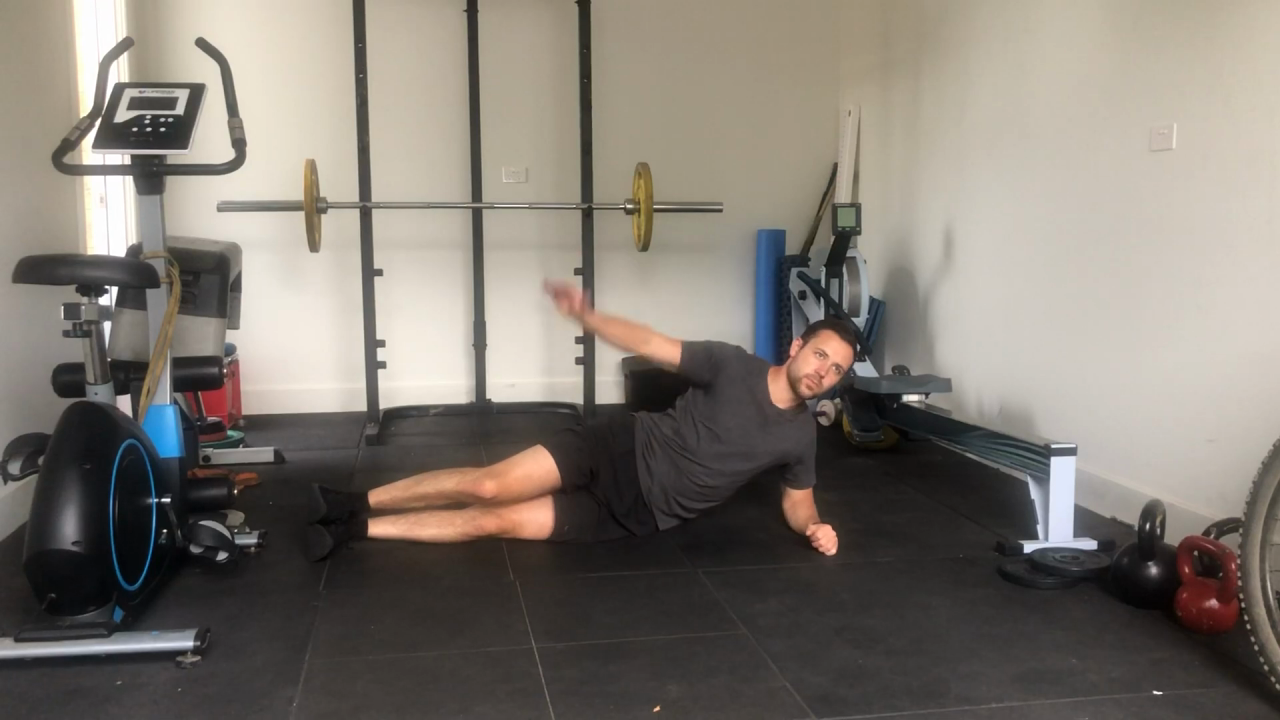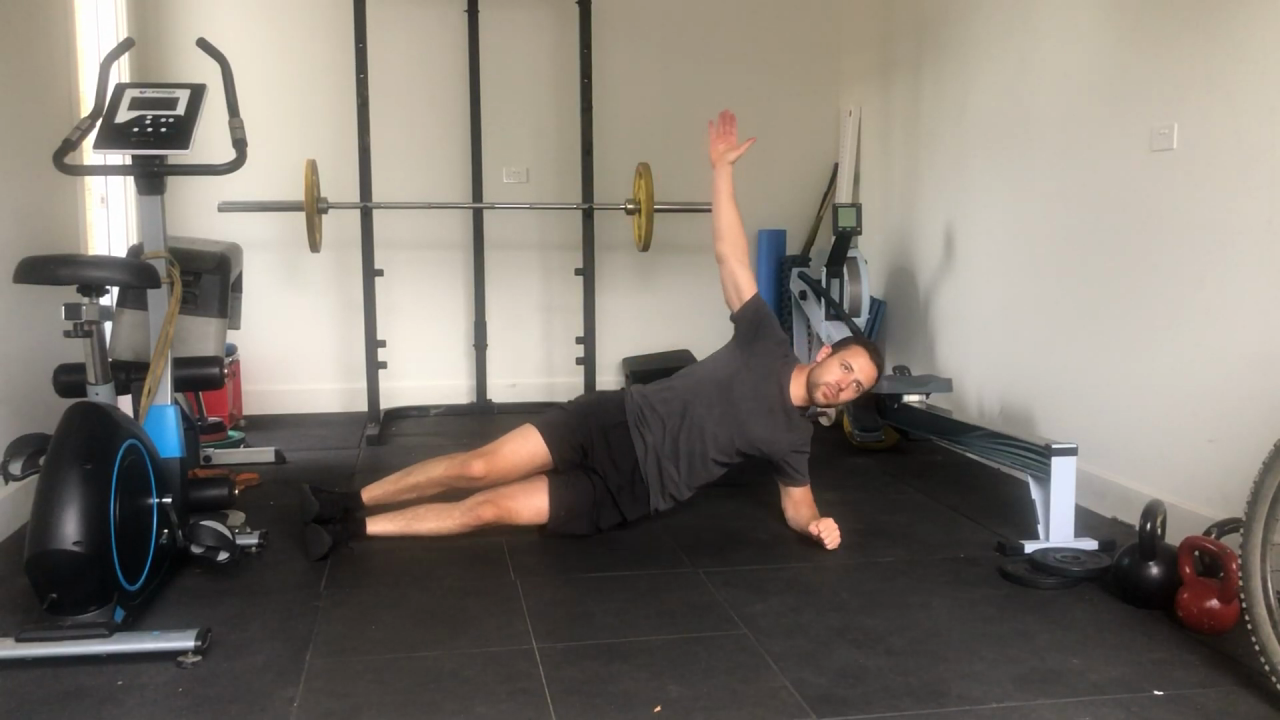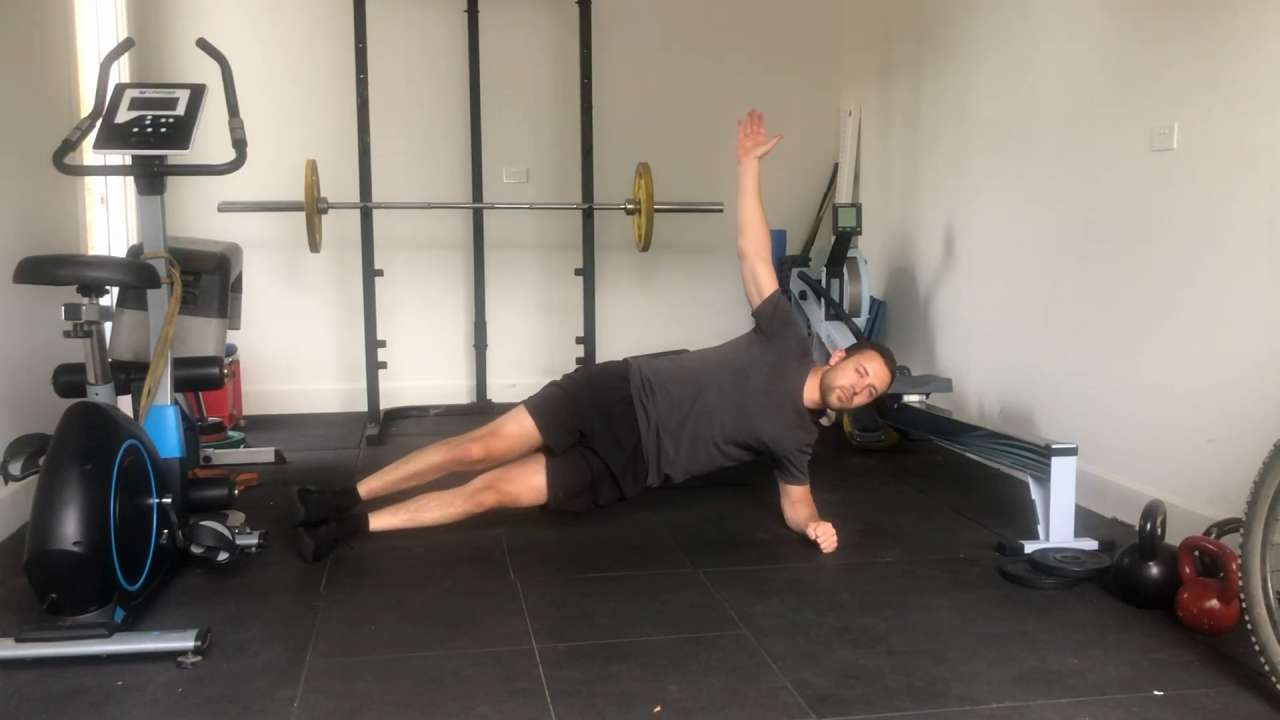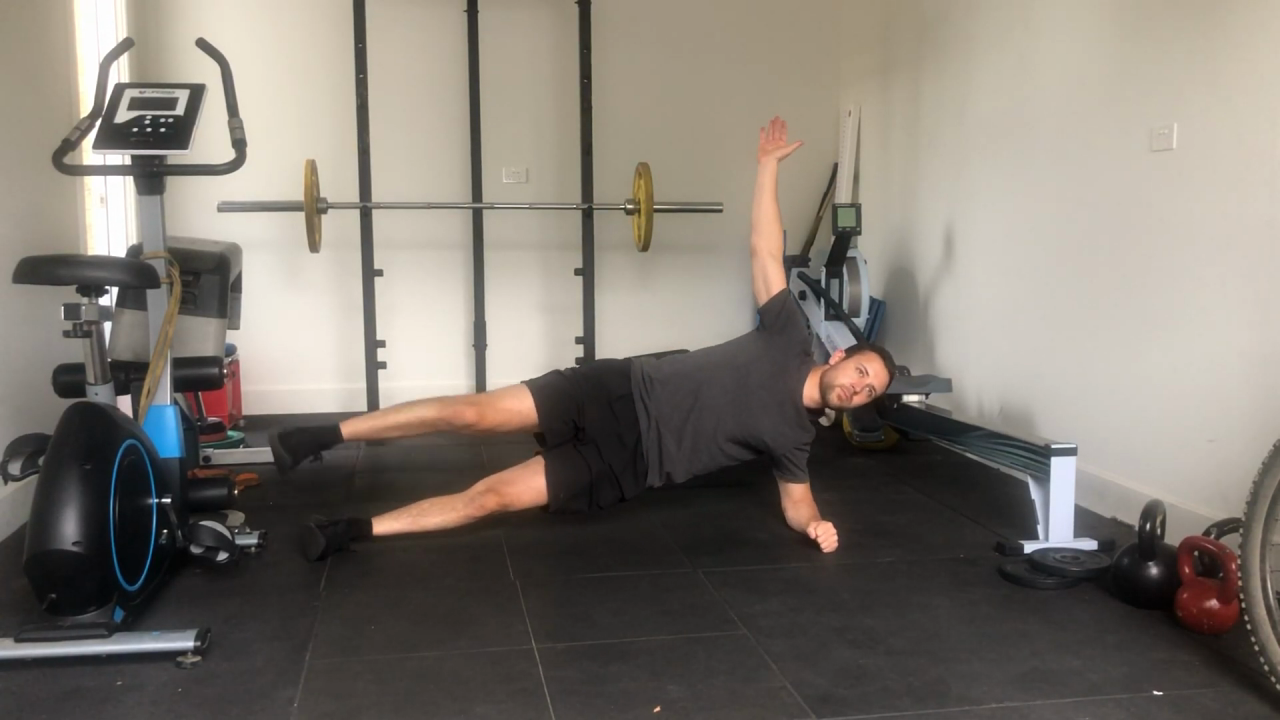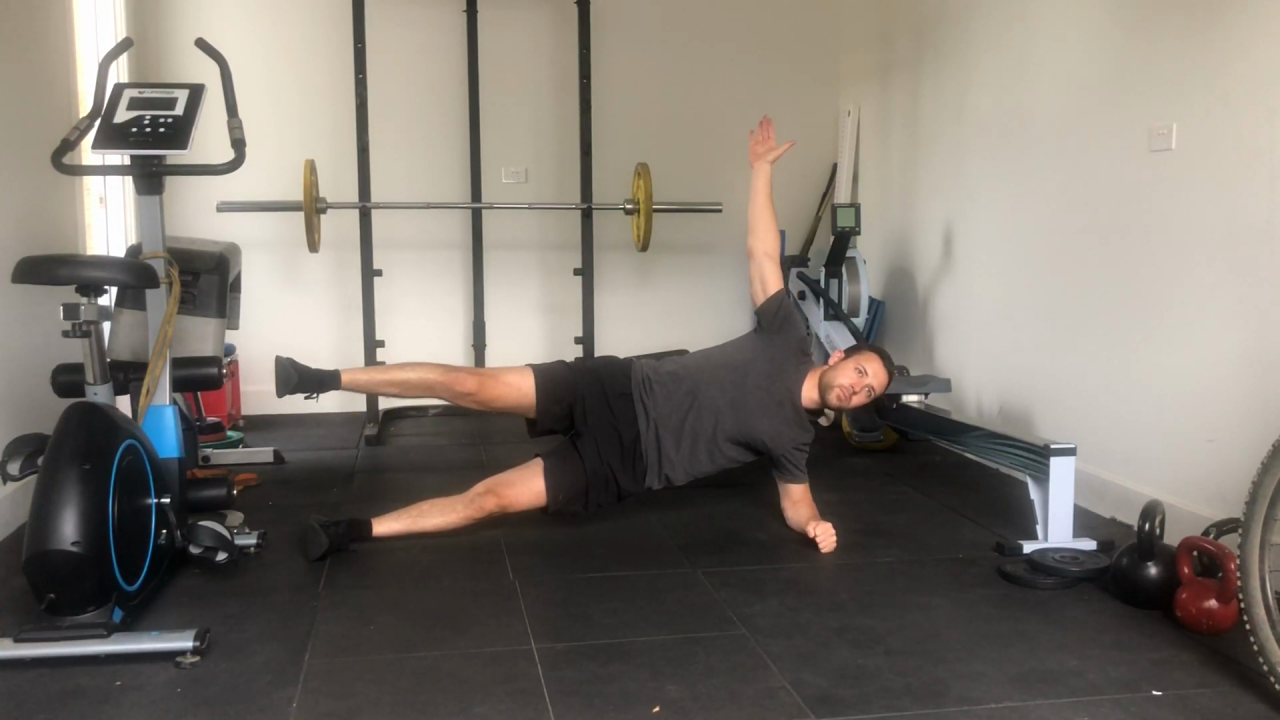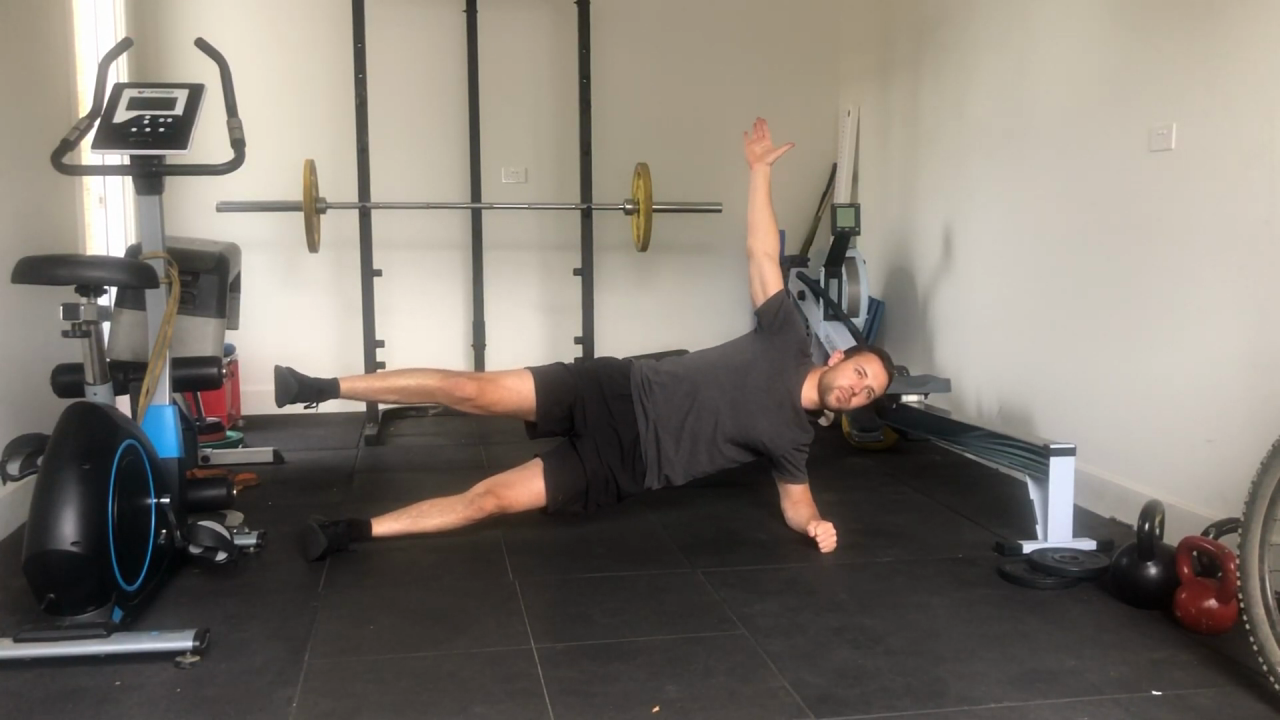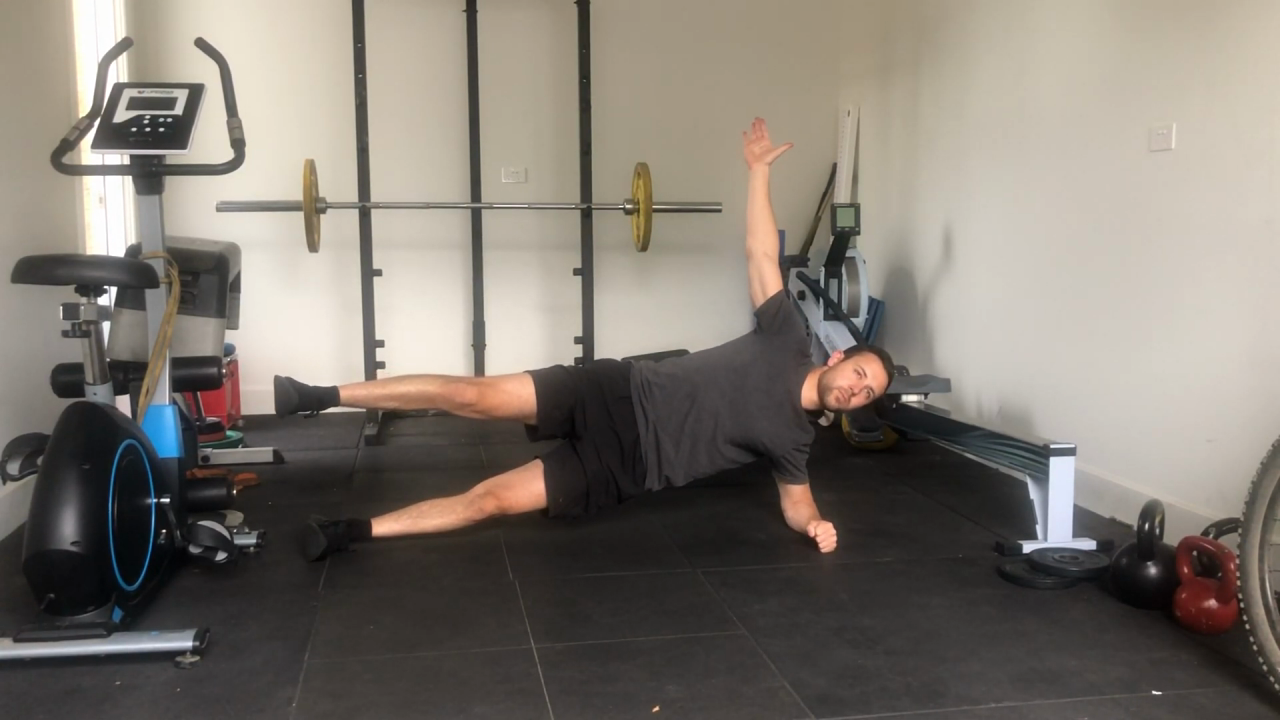
dt=0.7s
person 1, frame 1
left shoulder: (800, 434)
right shoulder: (733, 367)
left elbow: (797, 501)
right elbow: (649, 345)
left wrist: (815, 527)
right wrist: (590, 317)
left hip: (639, 511)
right hip: (620, 448)
left knee: (494, 520)
right knee: (492, 487)
left ankle: (359, 528)
right ankle: (358, 507)
person 1, frame 2
left shoulder: (792, 435)
right shoulder: (767, 345)
left elbow: (795, 500)
right elbow: (730, 256)
left wrist: (817, 526)
right wrist: (721, 166)
left hip: (630, 486)
right hip: (612, 422)
left knee: (491, 507)
right knee: (480, 468)
left ankle: (354, 529)
right ankle: (349, 504)
person 1, frame 3
left shoulder: (797, 434)
right shoulder: (788, 342)
left elbow: (795, 499)
right elbow: (753, 252)
left wrist: (816, 525)
right wrist: (749, 162)
left hip: (627, 459)
right hip: (618, 394)
left knee: (492, 491)
right knee: (481, 450)
left ankle: (351, 525)
right ankle: (345, 501)
person 1, frame 4
left shoulder: (795, 435)
right shoulder: (790, 338)
left elbow: (796, 500)
right elbow: (766, 250)
left wrist: (816, 525)
right wrist: (768, 163)
left hip: (627, 460)
right hip: (619, 394)
left knee: (491, 495)
right knee: (474, 413)
left ankle: (352, 530)
right ankle: (326, 435)
person 1, frame 5
left shoulder: (793, 435)
right shoulder: (788, 340)
left elbow: (795, 500)
right elbow: (763, 252)
left wrist: (816, 525)
right wrist: (762, 166)
left hip: (623, 463)
right hip: (618, 392)
left knee: (490, 498)
right knee: (474, 385)
left ankle: (351, 532)
right ankle: (324, 379)
person 1, frame 6
left shoulder: (794, 435)
right shoulder: (787, 340)
left elbow: (795, 498)
right elbow: (763, 254)
left wrist: (816, 525)
right wrist: (760, 170)
left hip: (623, 463)
right hip: (617, 395)
left knee: (490, 498)
right knee: (473, 391)
left ankle: (352, 531)
right ankle: (321, 387)
person 1, frame 7
left shoulder: (794, 435)
right shoulder: (787, 342)
left elbow: (795, 499)
right elbow: (763, 254)
left wrist: (816, 525)
right wrist: (758, 170)
left hip: (622, 466)
right hip: (618, 396)
left knee: (488, 500)
right knee: (474, 397)
left ankle: (351, 531)
right ankle: (320, 395)
